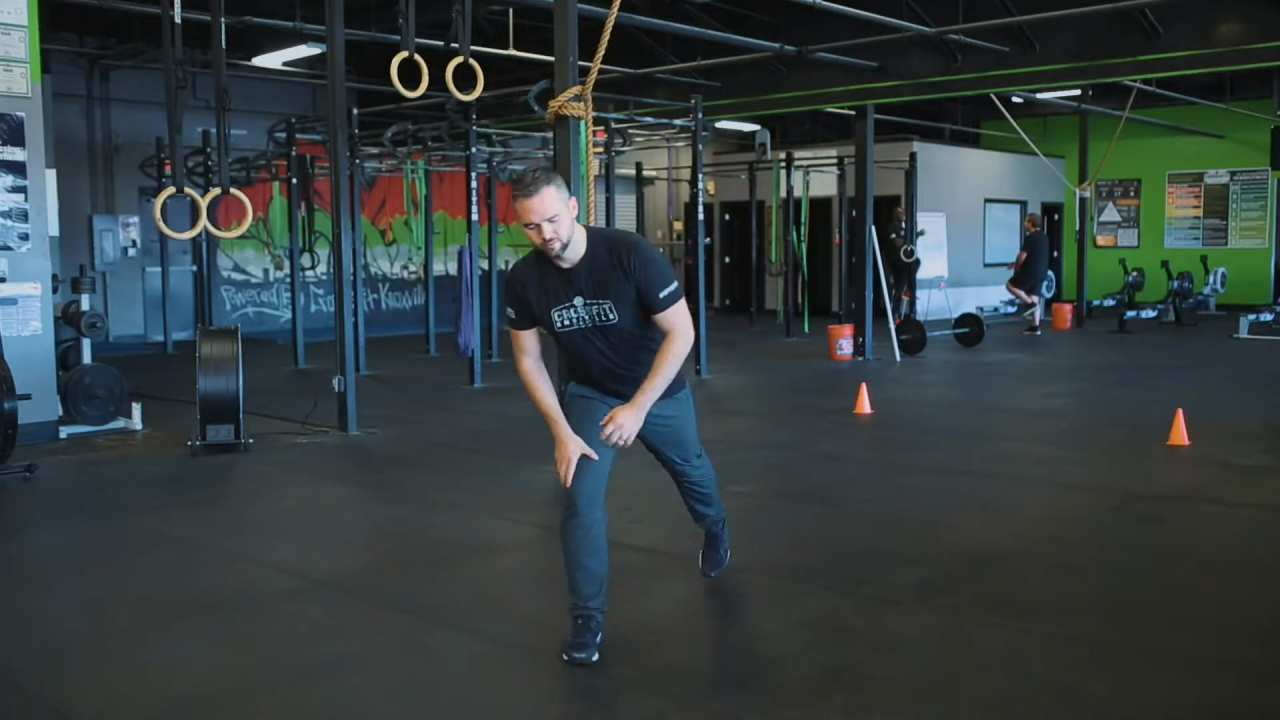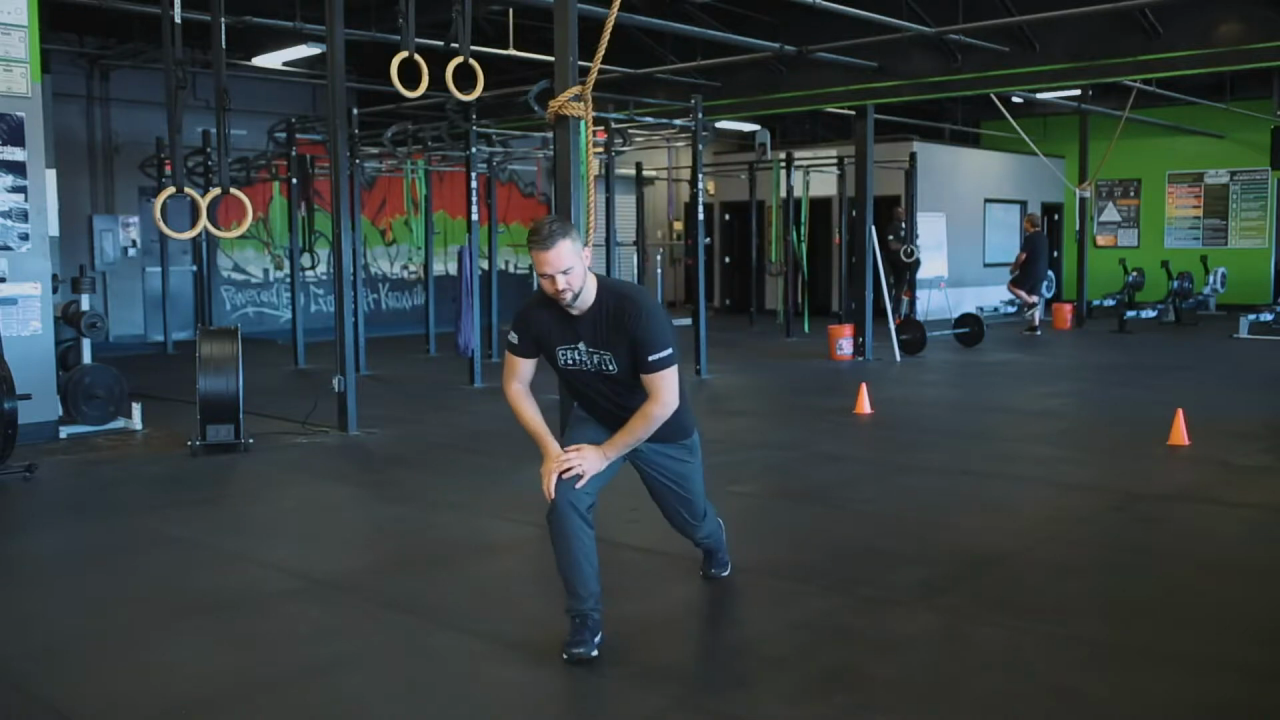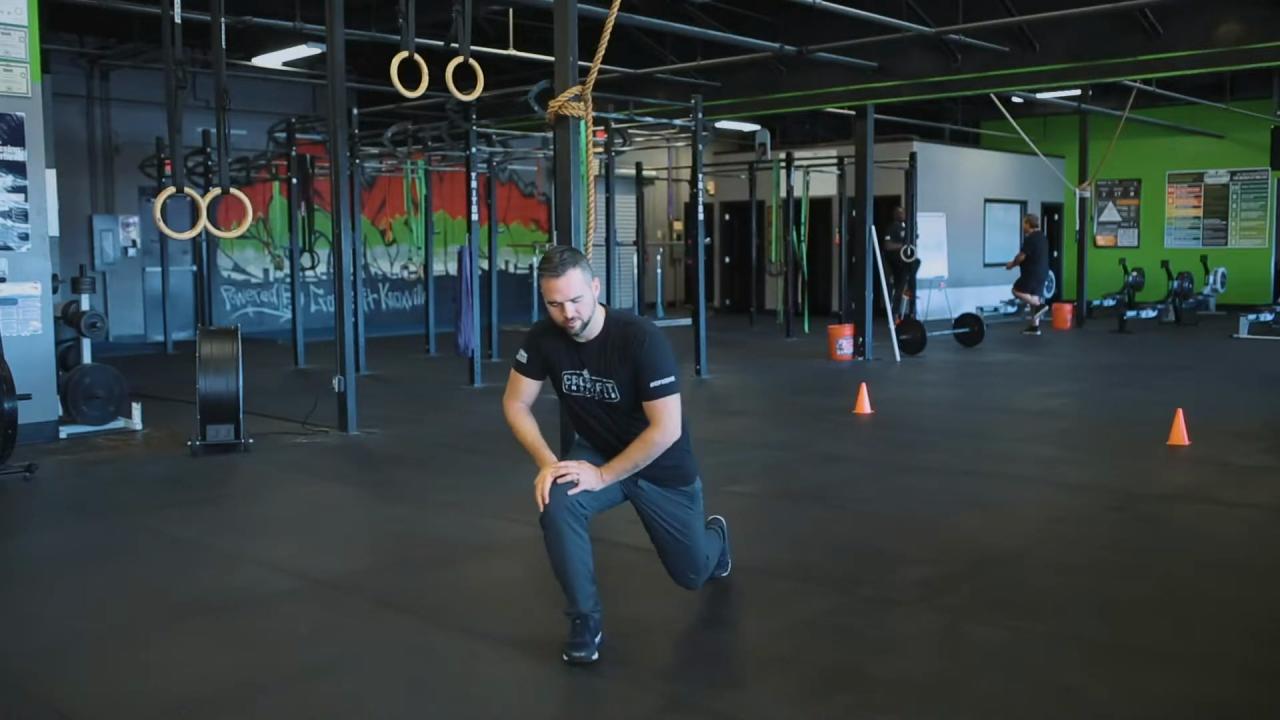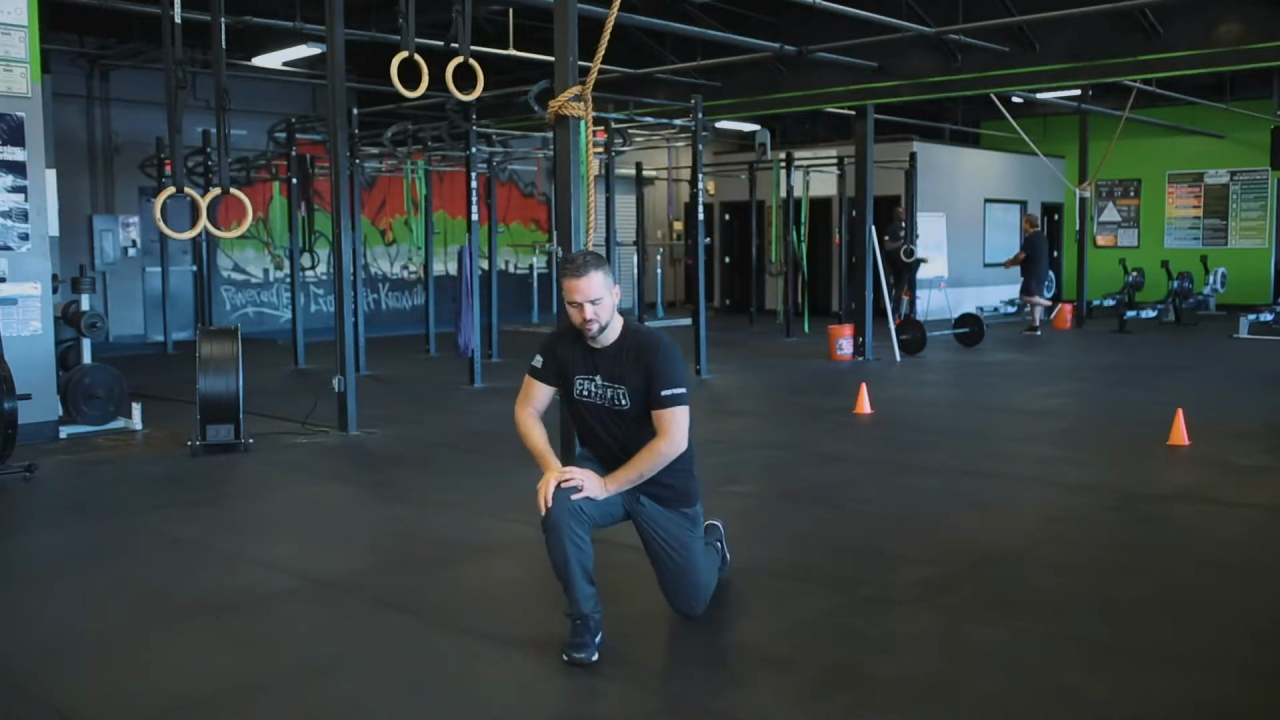
dt=0.3s
person 1, frame 1
left shoulder: (631, 253)
right shoulder: (523, 280)
left elbow: (682, 331)
right elbow: (528, 360)
left wrist: (639, 407)
right wrist: (562, 431)
left hip: (659, 388)
right hip: (590, 394)
left knee: (690, 468)
right knee: (581, 498)
left ankle: (715, 527)
right ankle: (587, 618)
person 1, frame 2
left shoulder: (636, 308)
right shoulder: (534, 314)
left elbow: (665, 400)
right elbow: (516, 385)
left wrist: (605, 455)
right wrist: (550, 450)
left hip: (662, 427)
right hip: (594, 420)
left knee: (690, 522)
right knee: (564, 500)
left ankle: (713, 538)
right ankle: (585, 617)
person 1, frame 3
left shoulder: (642, 340)
right shoulder: (544, 338)
left elbow: (667, 430)
right elbow: (515, 404)
left wrist: (603, 476)
right wrist: (547, 462)
left hip: (661, 467)
right hip: (596, 453)
left knee: (692, 571)
right knee: (556, 503)
left ankle: (714, 535)
right ankle: (585, 619)
person 1, frame 4
left shoulder: (657, 350)
right shoulder: (560, 345)
left elbow: (674, 440)
right elbow: (527, 411)
left wrist: (607, 486)
right wrist: (551, 467)
left hip: (664, 484)
right hip: (600, 469)
left knee: (691, 601)
right knee: (558, 507)
left ankle: (711, 540)
right ankle: (585, 619)
